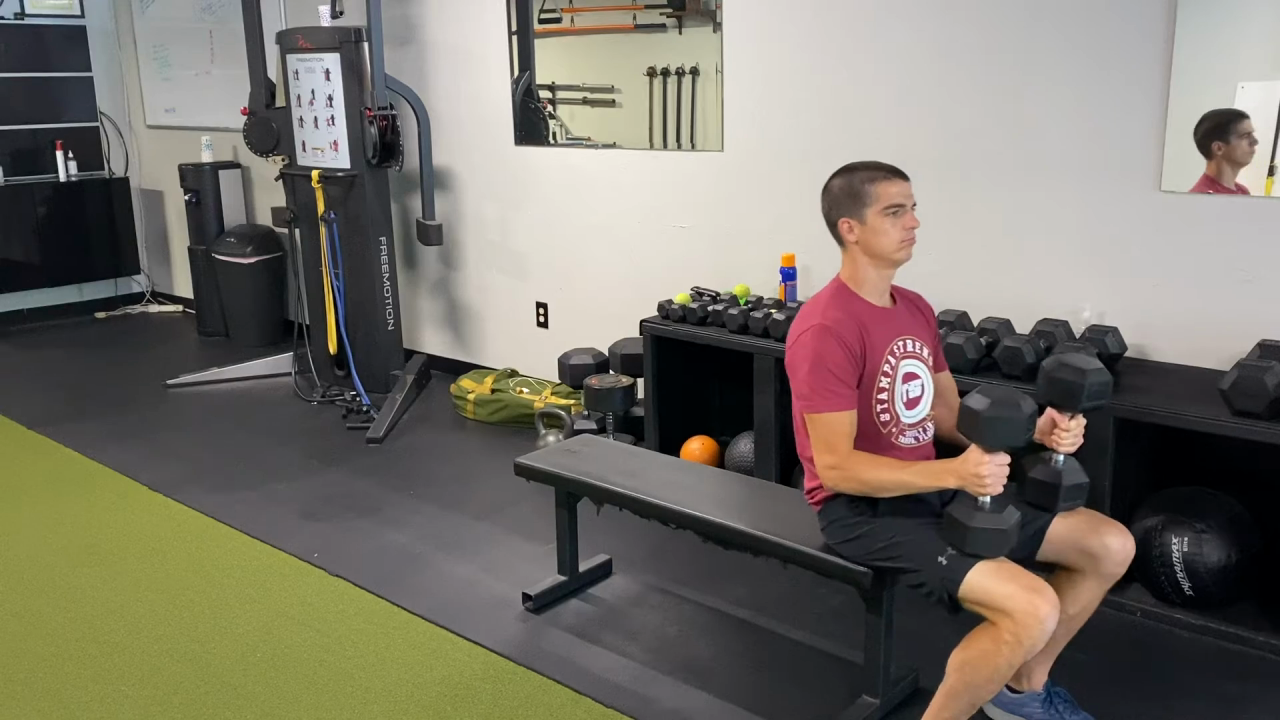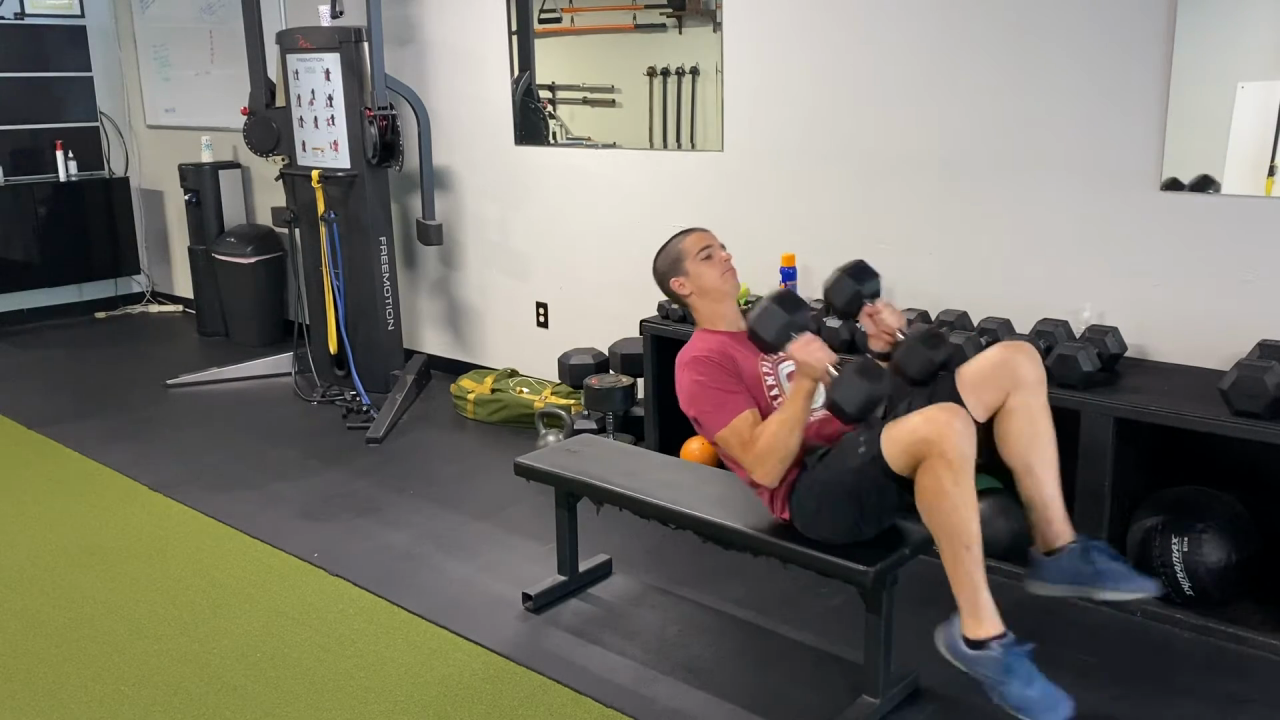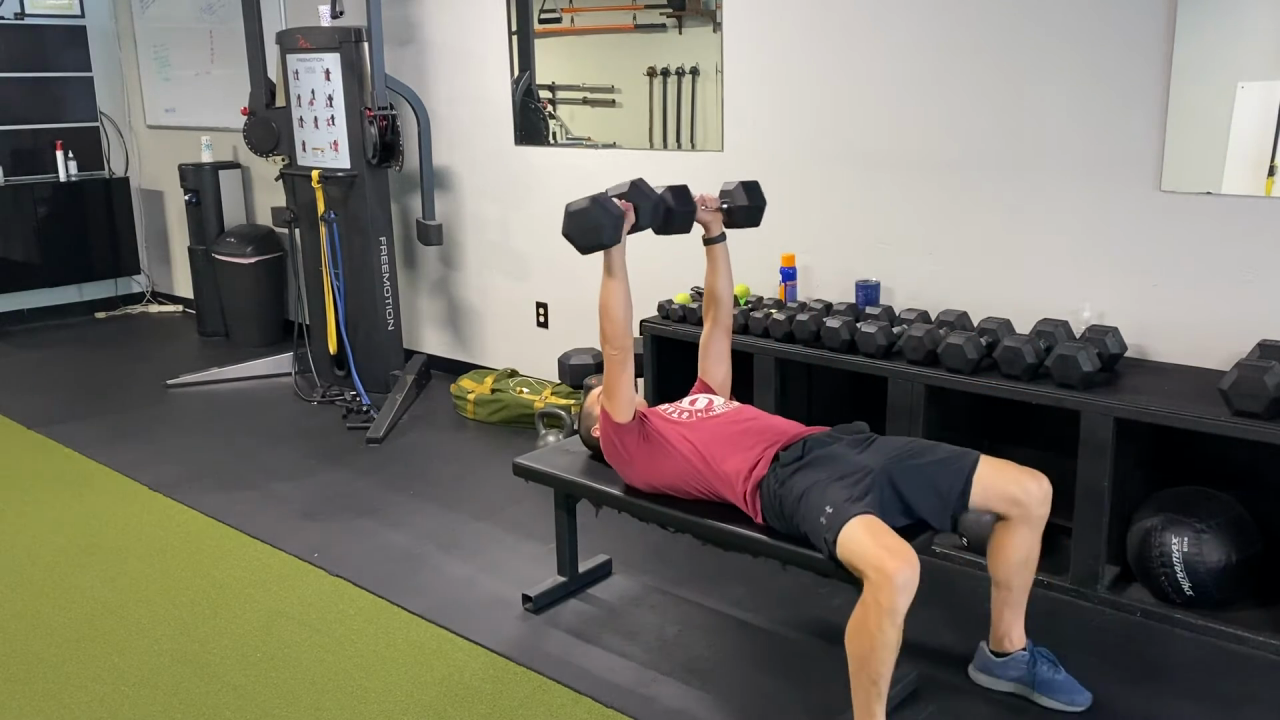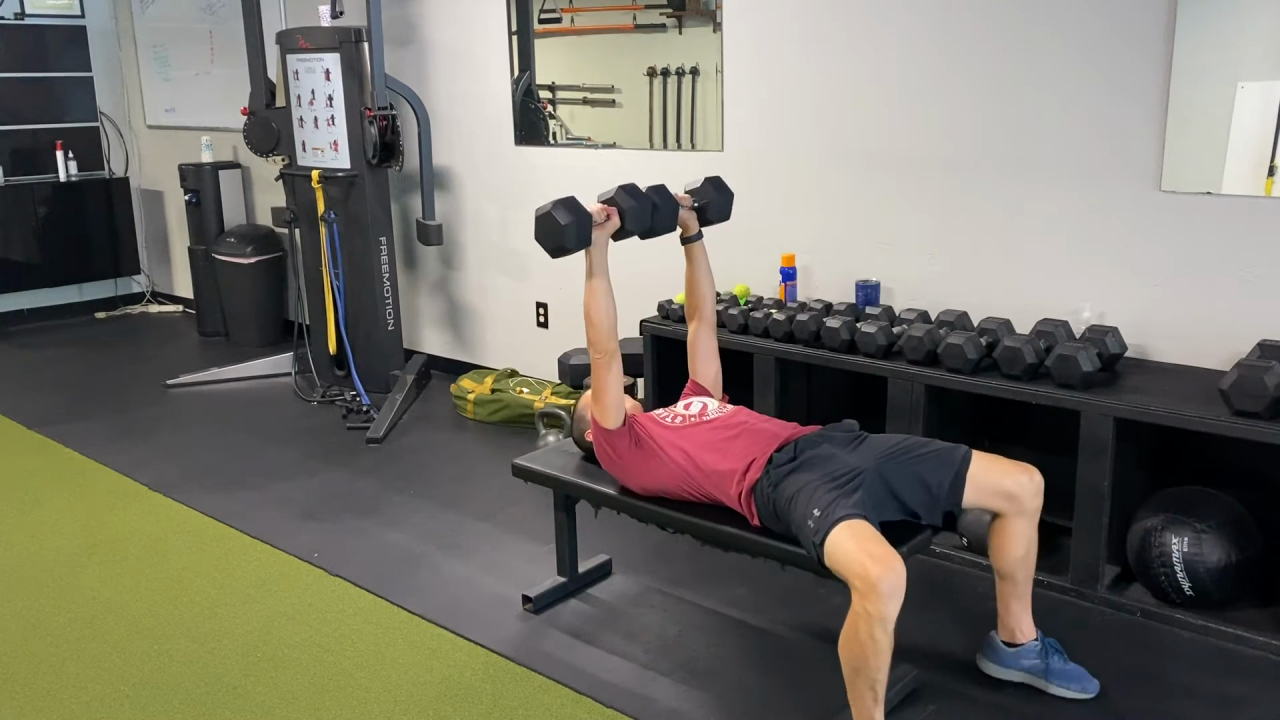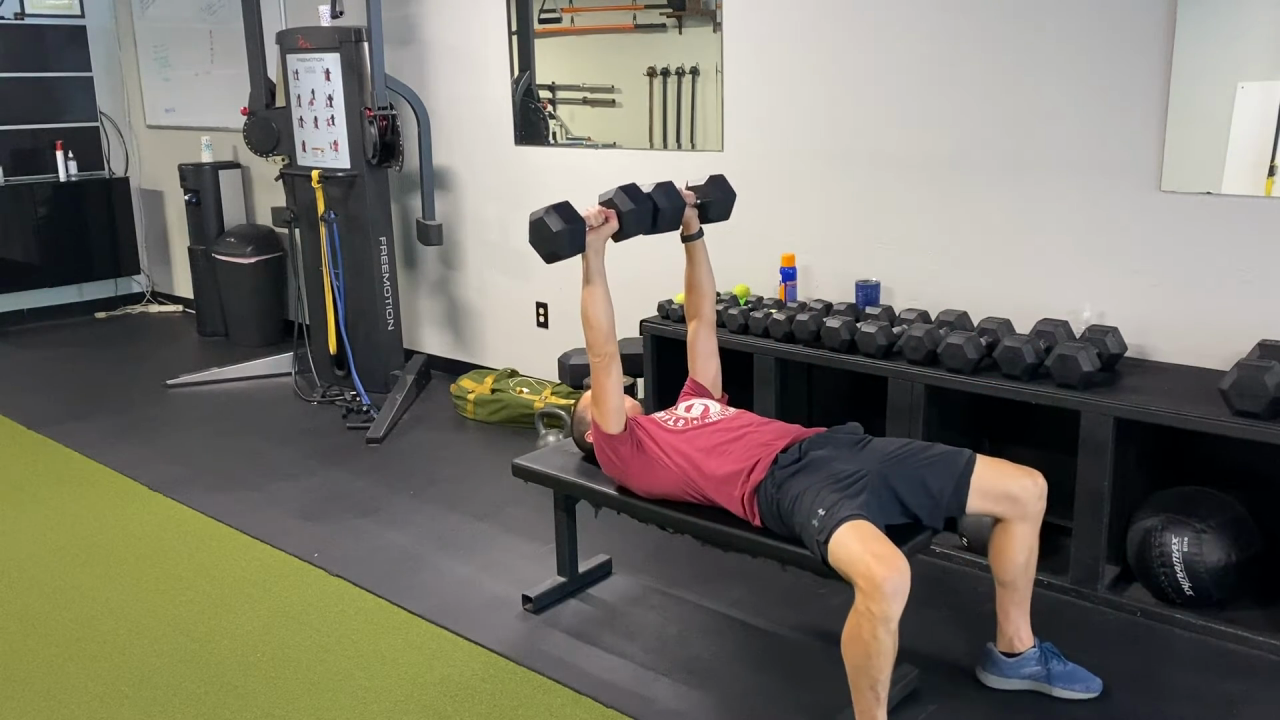
dt=1s
person 1, frame 1
left shoulder: (915, 308)
right shoulder: (826, 328)
left elbow: (951, 415)
right elbow: (835, 467)
left wrist: (1032, 430)
right wrist: (952, 474)
left hip: (927, 486)
right hip: (863, 507)
left knee: (1110, 547)
right knee: (1033, 611)
person 1, frame 2
right shoulder: (700, 361)
right elbow: (765, 467)
left wrist: (881, 351)
right wrist: (804, 382)
left hip: (864, 450)
right hip: (819, 489)
left knee: (1014, 360)
right knee: (944, 426)
left ankle: (1059, 551)
right ankle: (982, 637)
person 1, frame 3
left shoulder: (696, 406)
right shoulder: (630, 448)
left elbow: (718, 322)
right elbow: (618, 353)
left wrist: (714, 236)
right wrist: (614, 248)
left hip: (840, 443)
right hip: (787, 476)
left knee: (1030, 492)
right knee: (894, 571)
left ankle: (1005, 651)
person 1, frame 4
left shoulder: (690, 407)
right shoulder: (624, 449)
left elbow: (702, 322)
right elbow: (604, 355)
left wrist: (691, 233)
right wrist: (597, 252)
right hip: (780, 475)
left knee: (1022, 485)
right knee: (881, 578)
left ankle: (1015, 642)
person 1, frame 5
left shoulder: (690, 407)
right shoulder: (624, 451)
left elbow: (701, 323)
right elbow: (604, 356)
left wrist: (693, 232)
right wrist: (594, 252)
left hip: (832, 444)
right hip: (782, 479)
left knee: (1025, 490)
right knee: (885, 579)
left ankle: (1014, 651)
